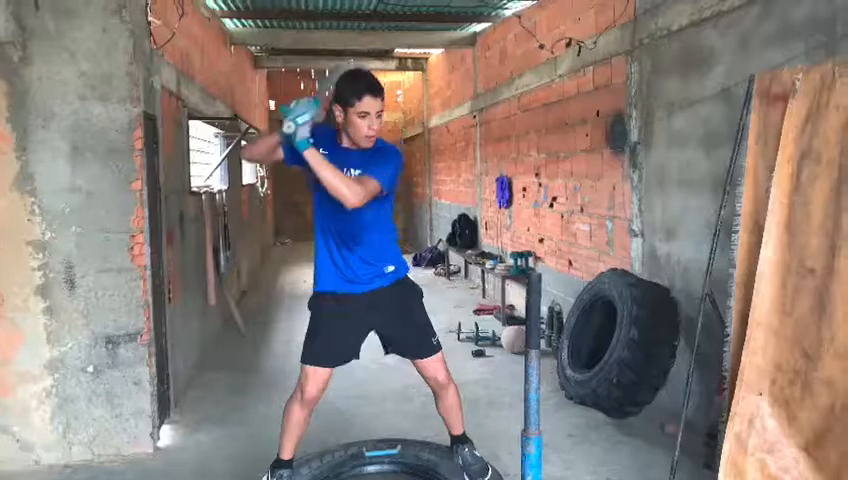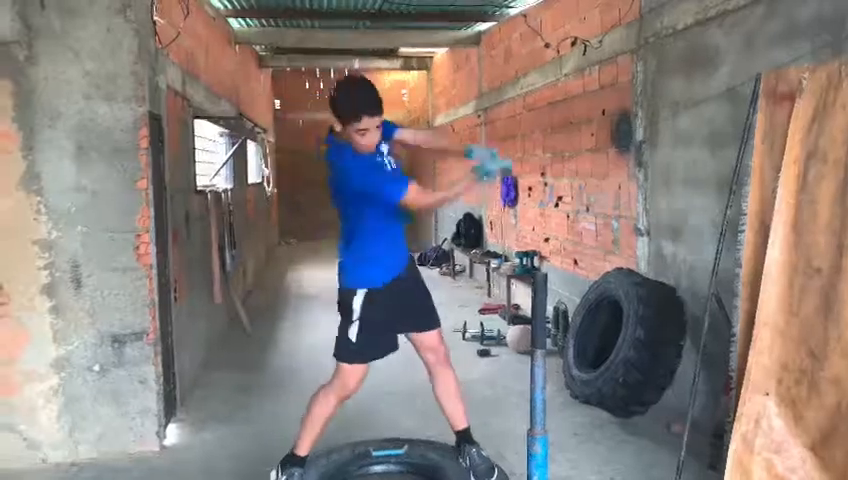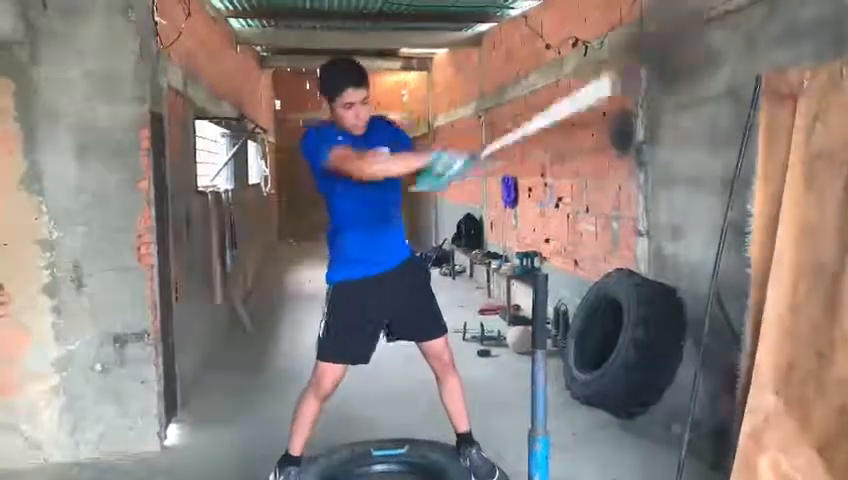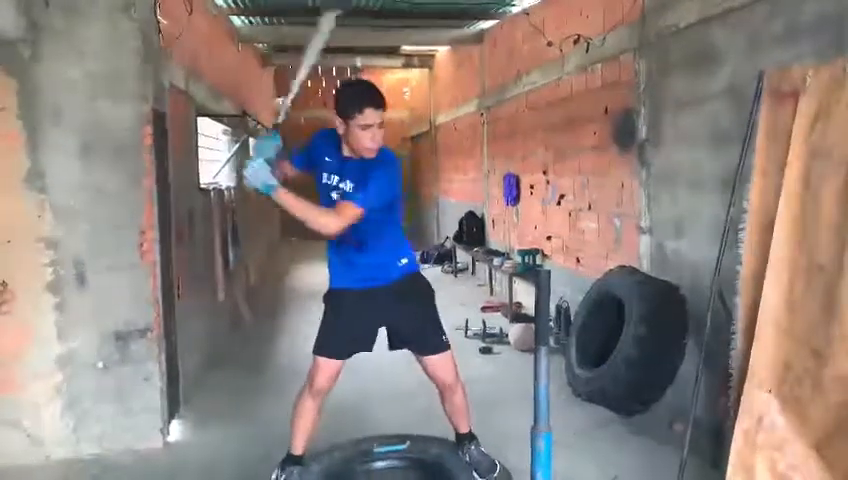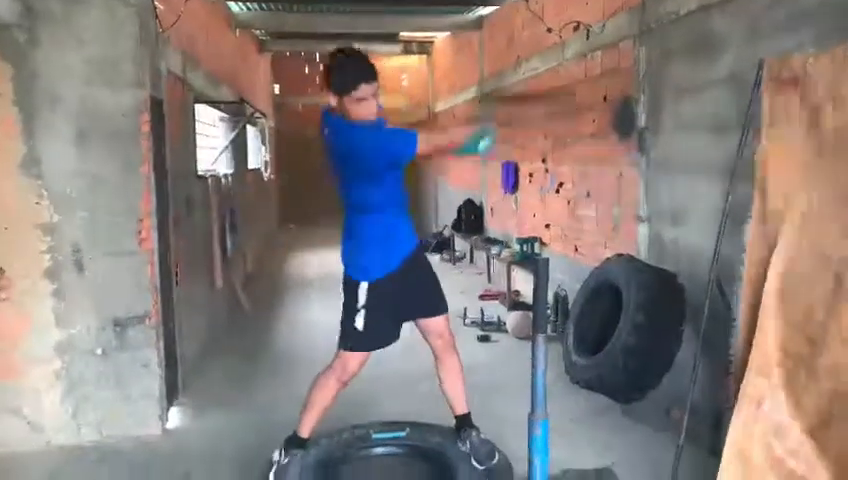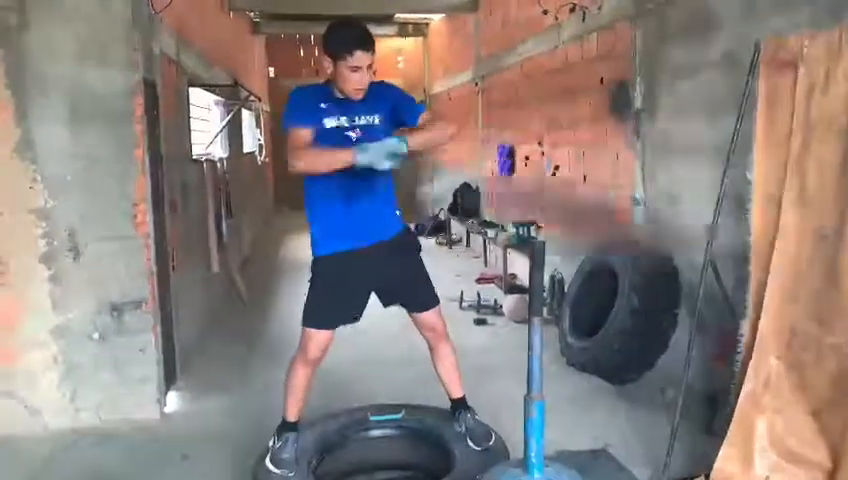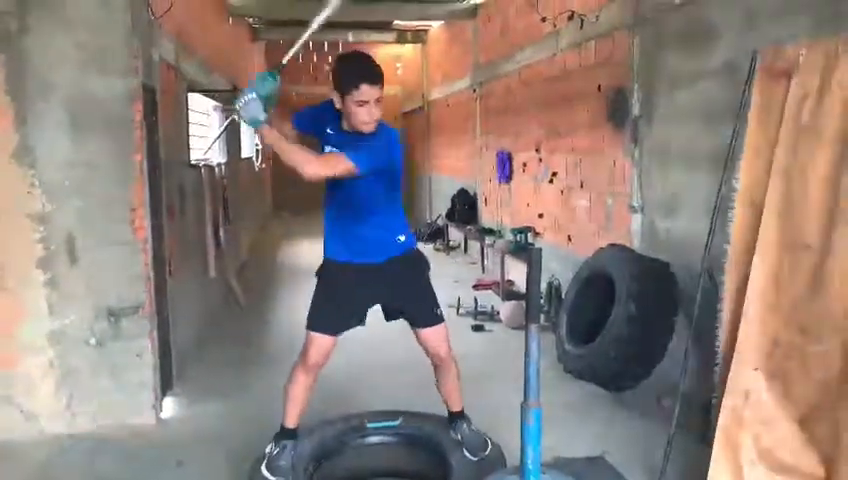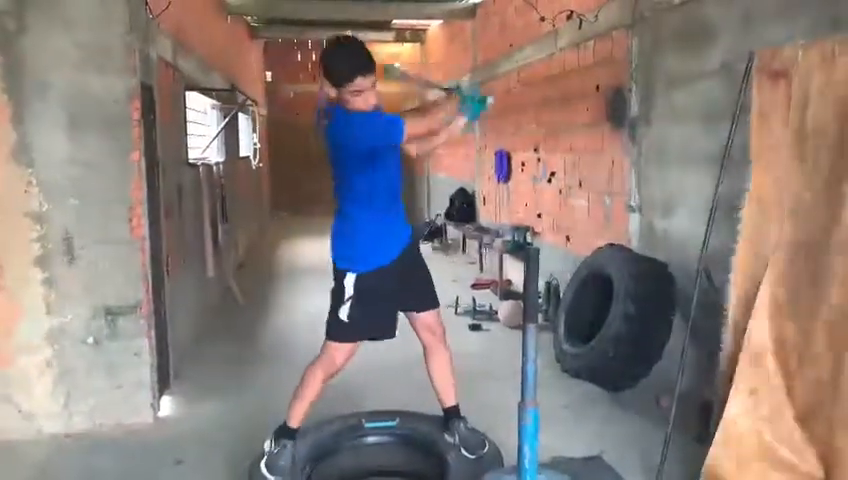
dt=0.4s
person 1, frame 1
left shoulder: (388, 157)
right shoulder: (320, 139)
left elbow: (355, 197)
right elbow: (253, 154)
left wrist: (306, 148)
left hip: (390, 285)
right hip: (335, 292)
left knee: (439, 376)
right knee: (309, 391)
left ankle: (462, 446)
person 1, frame 2
left shoulder: (371, 133)
right shoulder: (354, 165)
left elbow: (417, 138)
right elbow: (421, 201)
left wrist: (465, 152)
right wrist: (473, 176)
left hip: (398, 267)
right hip: (366, 280)
left knee: (437, 355)
right knee: (346, 381)
left ankle: (466, 445)
person 1, frame 3
left shoulder: (385, 130)
right shoulder: (318, 138)
left elbow: (418, 178)
right elbow: (359, 167)
left wrist: (433, 168)
right wrist: (431, 158)
left hip: (402, 266)
right hip: (352, 278)
left knee: (443, 360)
right knee: (323, 382)
left ankle: (467, 445)
person 1, frame 4
left shoulder: (385, 169)
right shoulder: (323, 144)
left elbow: (332, 223)
right elbow: (290, 171)
left wrist: (272, 186)
right wrist: (270, 159)
left hip: (401, 282)
right hip: (348, 288)
left knee: (446, 377)
right knee: (319, 382)
left ankle: (467, 443)
person 1, frame 5
left shoulder: (337, 120)
right shoulder: (357, 137)
left elbow: (416, 147)
right elbow: (423, 145)
left wrist: (464, 135)
right wrist: (466, 134)
left hip: (405, 251)
right hip: (371, 265)
left knee: (444, 339)
right knee: (346, 367)
left ankle: (465, 428)
person 1, frame 6
left shoulder: (386, 96)
right shoulder: (304, 101)
left elbow: (442, 128)
right elbow: (300, 159)
left wrist: (401, 143)
right wrist: (360, 154)
left hip: (391, 239)
right hip: (336, 248)
left knee: (435, 329)
right knee: (311, 349)
left ankle: (461, 411)
right ankle: (287, 432)
person 1, frame 7
left shoulder: (384, 138)
right shoulder: (322, 116)
left elbow: (314, 169)
right elbow: (288, 131)
left wrist: (262, 125)
right wrist: (264, 111)
left hip: (398, 256)
right hip: (345, 261)
left knee: (440, 350)
right knee: (313, 357)
left ankle: (458, 419)
right ankle: (285, 438)
person 1, frame 8
left shoulder: (364, 113)
right shoulder: (350, 125)
left elbow: (416, 148)
right elbow: (426, 122)
left wrist: (465, 113)
right wrist: (453, 98)
left hip: (399, 245)
right hip: (362, 260)
left knee: (434, 331)
right knee: (334, 359)
left ankle: (453, 420)
right ankle: (285, 436)
